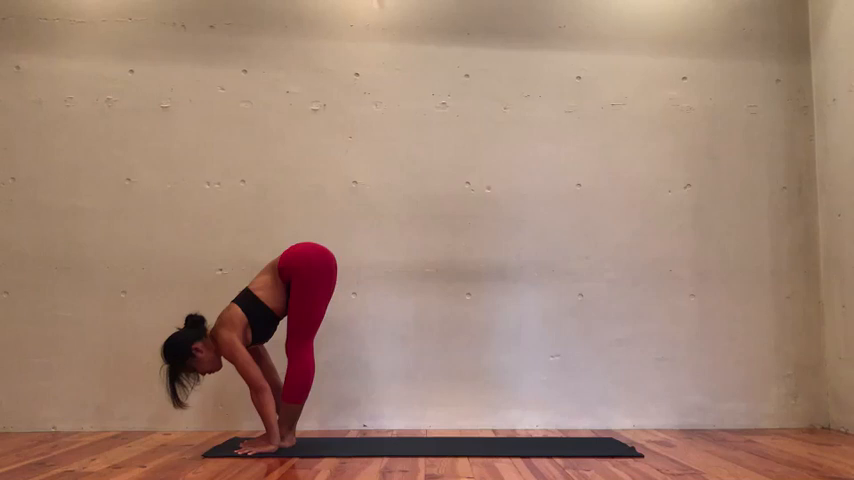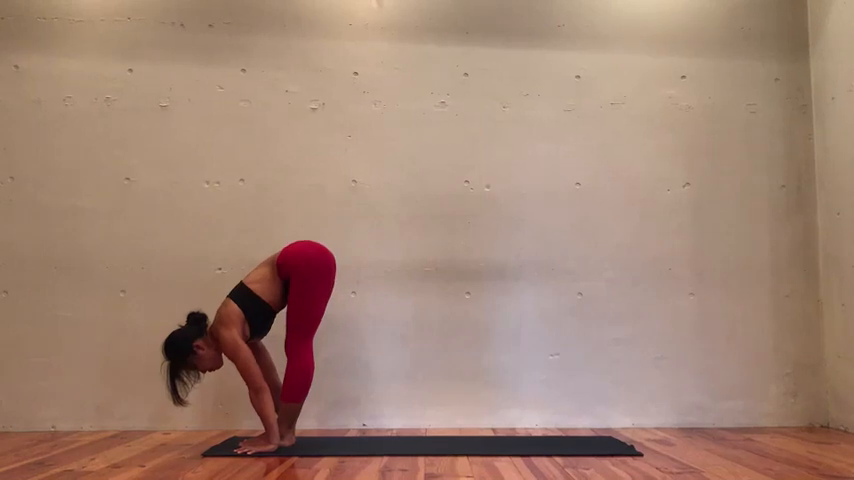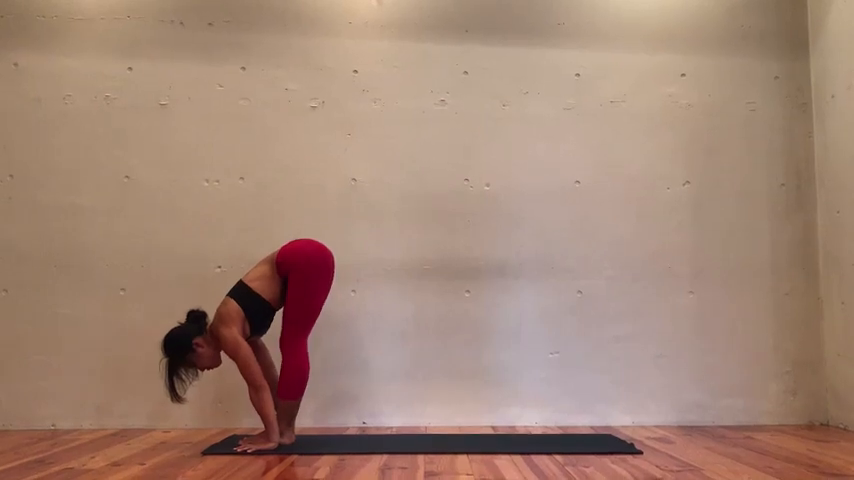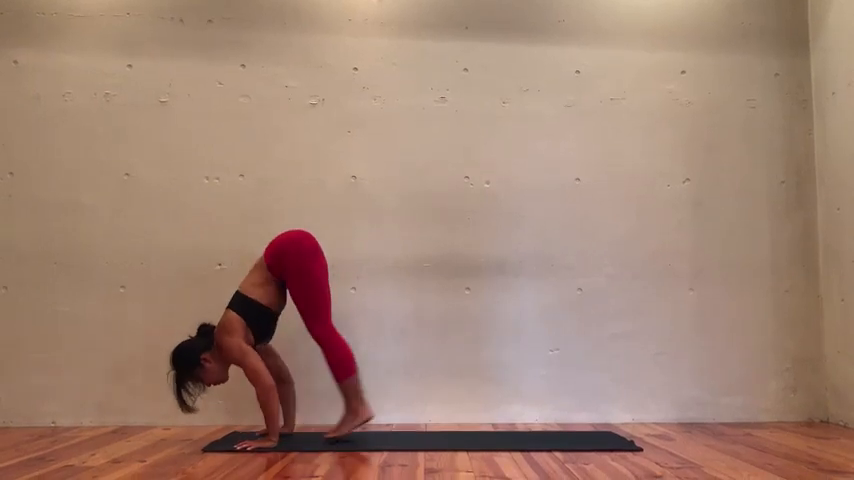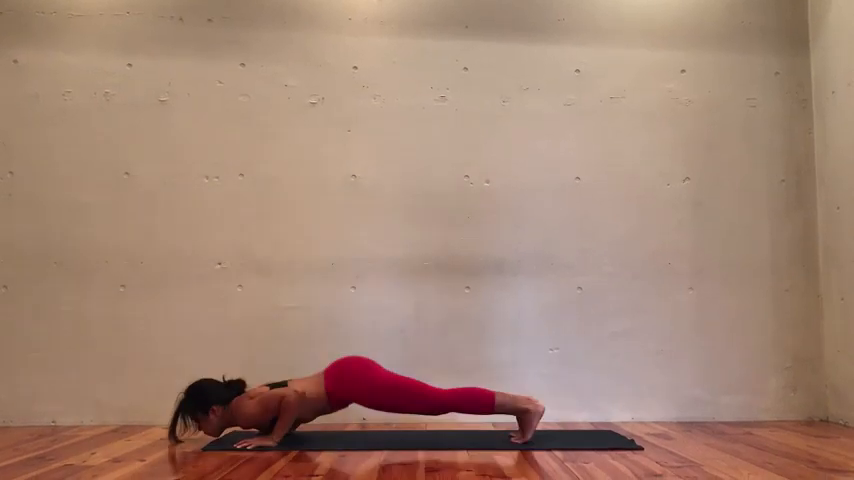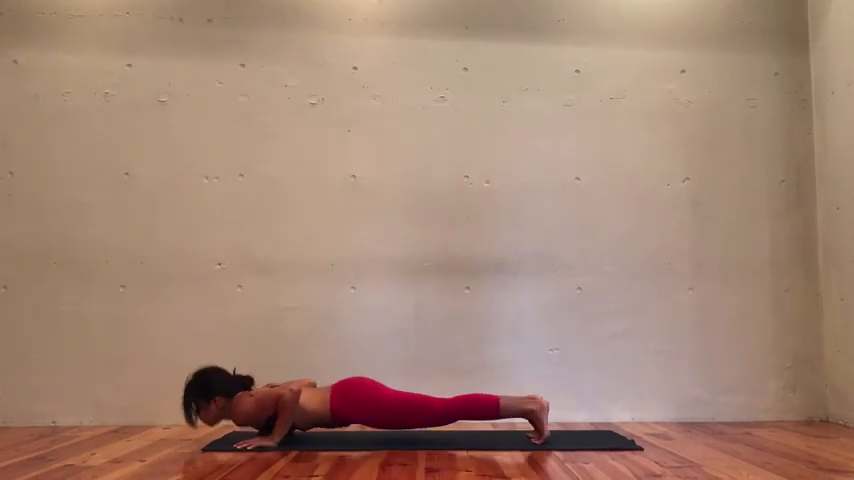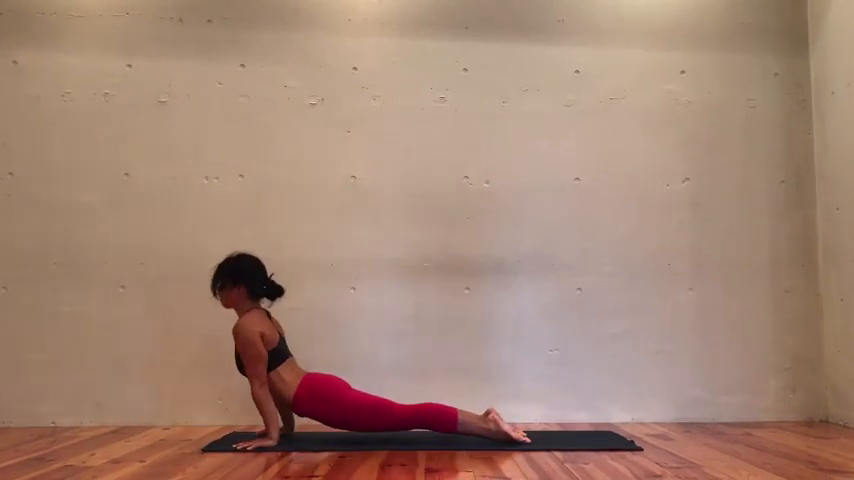
dt=0.7s
person 1, frame 1
left shoulder: (225, 338)
right shoulder: (237, 334)
left elbow: (261, 388)
right elbow: (270, 382)
left wrist: (273, 439)
right wrist: (275, 432)
left hip: (309, 264)
right hip: (304, 263)
left knee: (298, 353)
right knee: (299, 353)
left ankle: (285, 436)
right ankle: (286, 433)
person 1, frame 2
left shoulder: (226, 335)
right shoulder: (236, 331)
left elbow: (258, 388)
right elbow: (269, 380)
left wrist: (273, 439)
right wrist: (275, 432)
left hip: (307, 263)
right hip: (302, 263)
left knee: (297, 352)
right knee: (298, 351)
left ankle: (285, 434)
right ankle: (285, 431)
person 1, frame 3
left shoulder: (226, 332)
right shoulder: (236, 329)
left elbow: (258, 386)
right elbow: (267, 380)
left wrist: (272, 437)
right wrist: (273, 429)
left hip: (307, 260)
right hip: (302, 259)
left knee: (292, 347)
right knee: (293, 347)
left ankle: (284, 431)
right ankle: (285, 429)
person 1, frame 4
left shoulder: (227, 344)
right shoulder: (240, 341)
left elbow: (266, 384)
right elbow: (282, 377)
left wrist: (272, 437)
right wrist: (288, 427)
left hip: (293, 251)
right hip: (288, 250)
right knee: (321, 330)
left ankle: (357, 407)
person 1, frame 5
left shoulder: (243, 412)
right shoulder: (247, 401)
left elbow: (293, 395)
left wrist: (273, 437)
right wrist: (275, 428)
left hip: (350, 380)
right hip: (347, 375)
left knee: (438, 400)
right knee: (437, 401)
left ankle: (523, 405)
right ankle: (519, 404)
person 1, frame 6
left shoulder: (242, 409)
right shoulder: (247, 395)
left elbow: (290, 395)
left wrist: (273, 436)
right wrist: (282, 427)
left hip: (354, 401)
right hip: (351, 393)
left knee: (445, 409)
right knee: (443, 410)
left ankle: (527, 407)
right ankle: (524, 404)
person 1, frame 7
left shoulder: (245, 326)
right shoulder: (264, 318)
left elbow: (259, 383)
left wrist: (271, 434)
right wrist: (285, 425)
left hip: (321, 398)
right hip: (324, 388)
left knee: (407, 417)
right knee: (409, 415)
left ankle: (489, 427)
right ankle: (485, 420)
